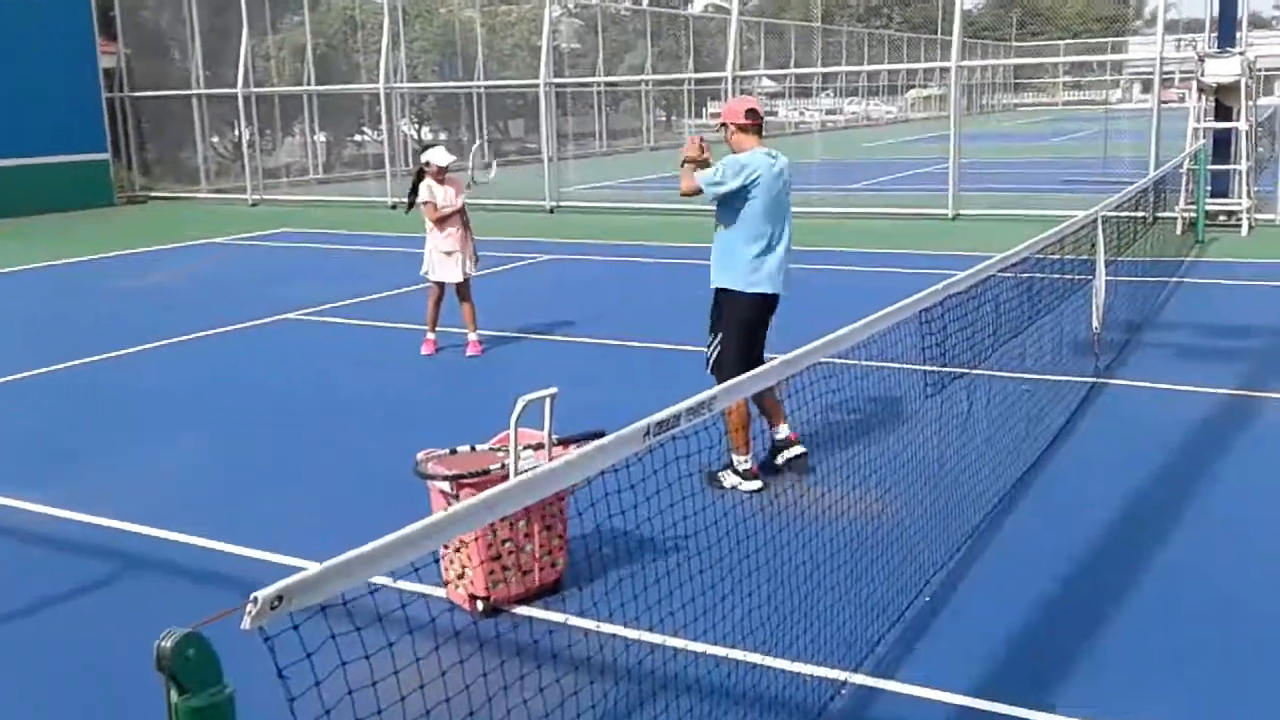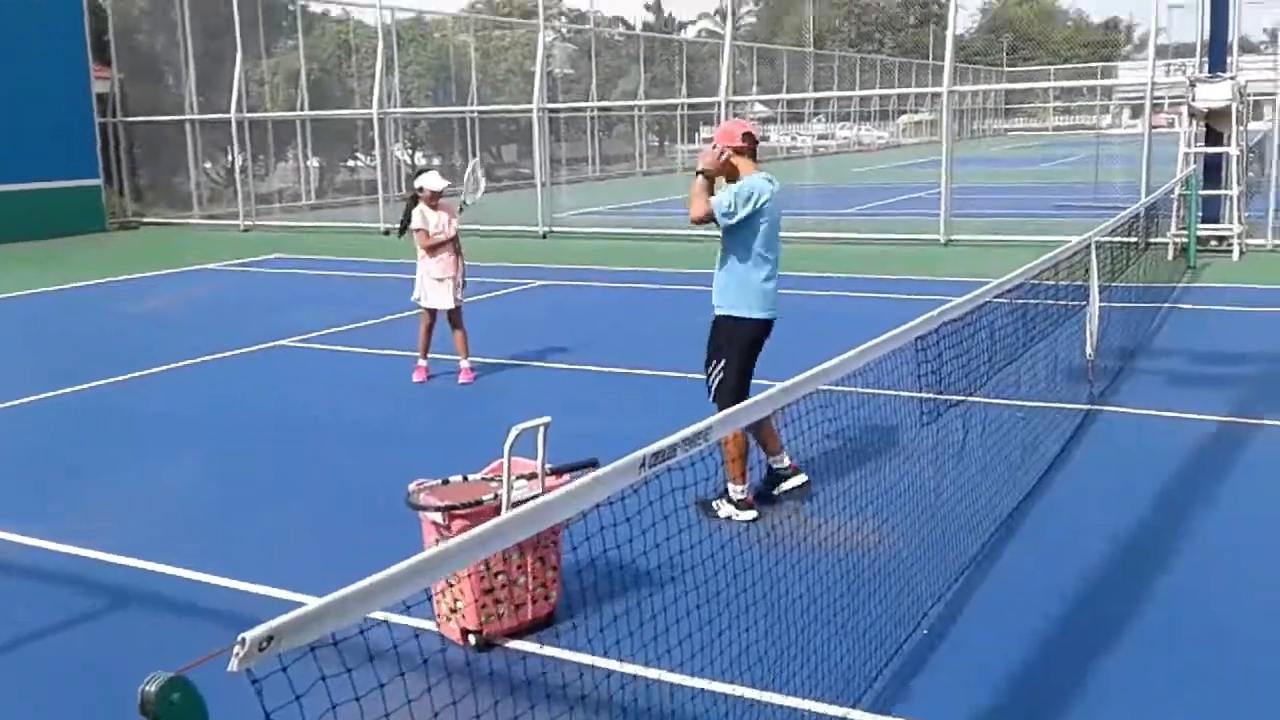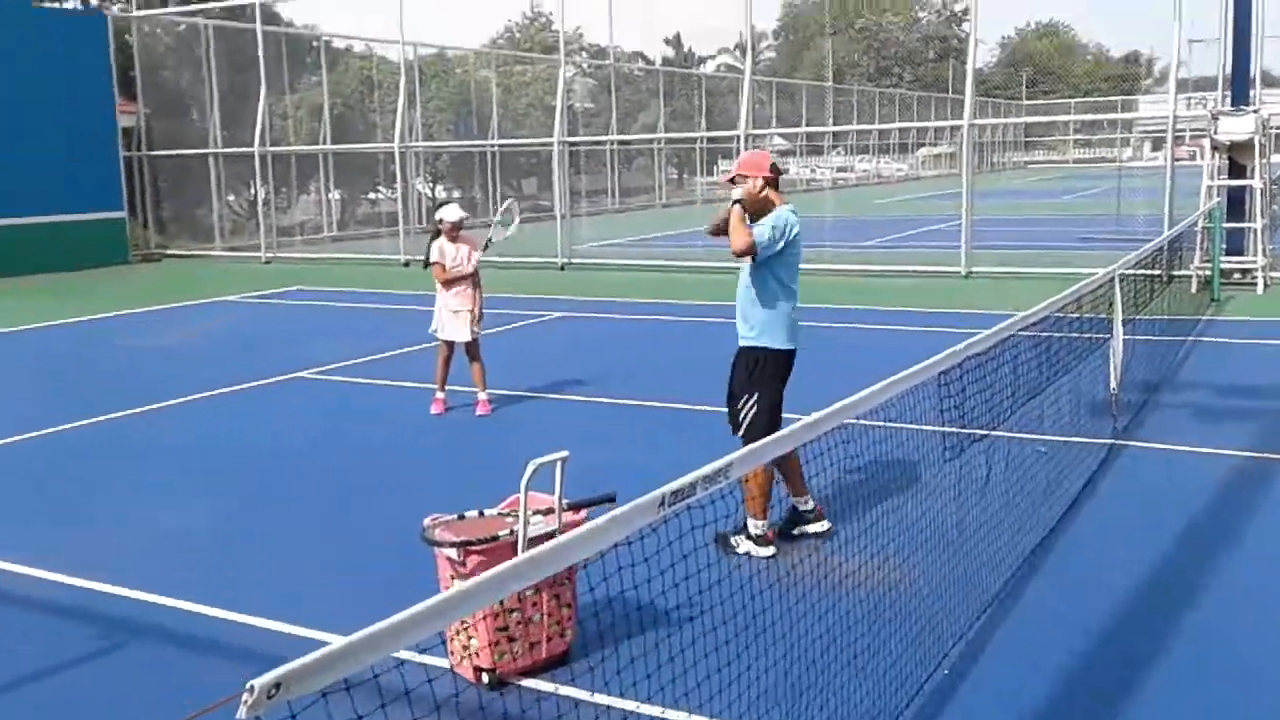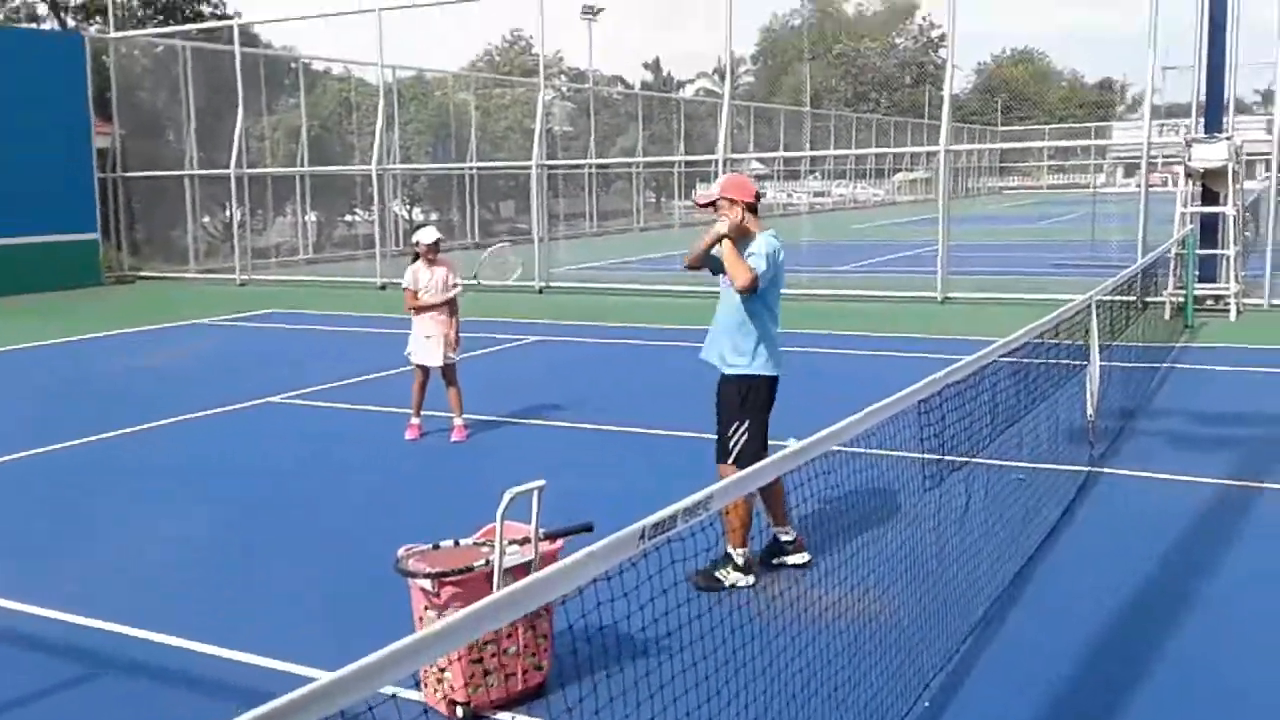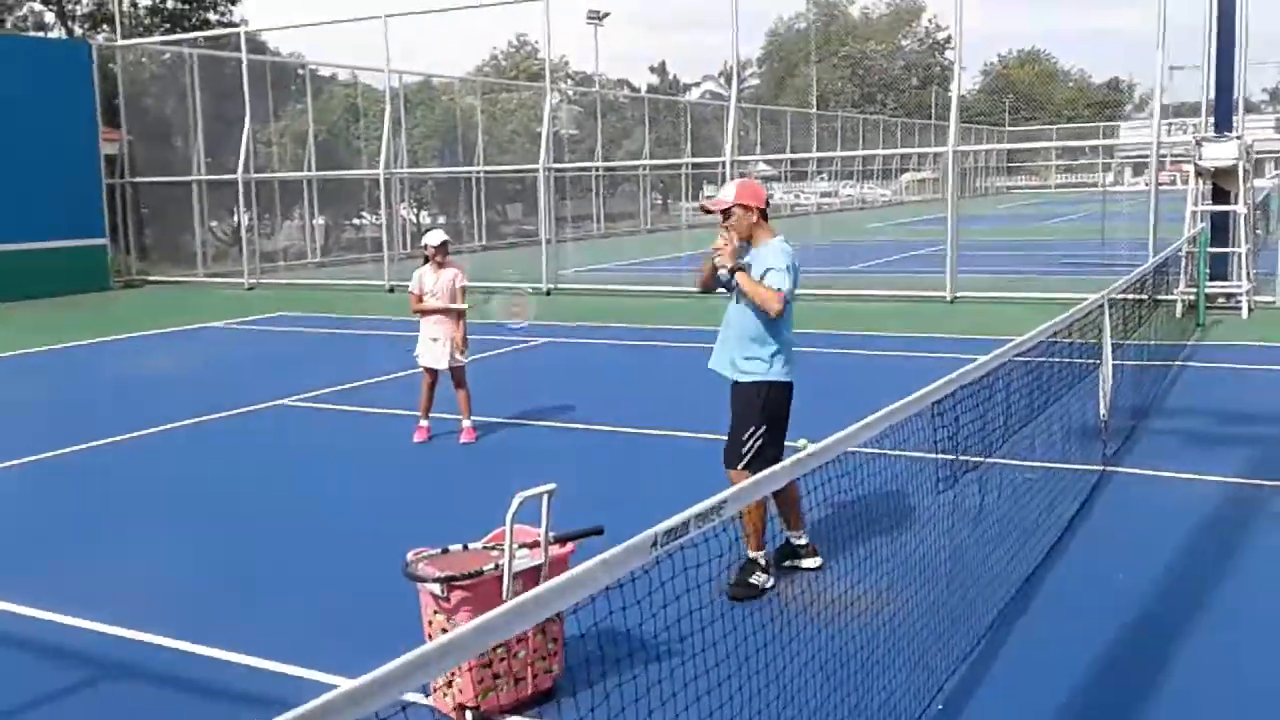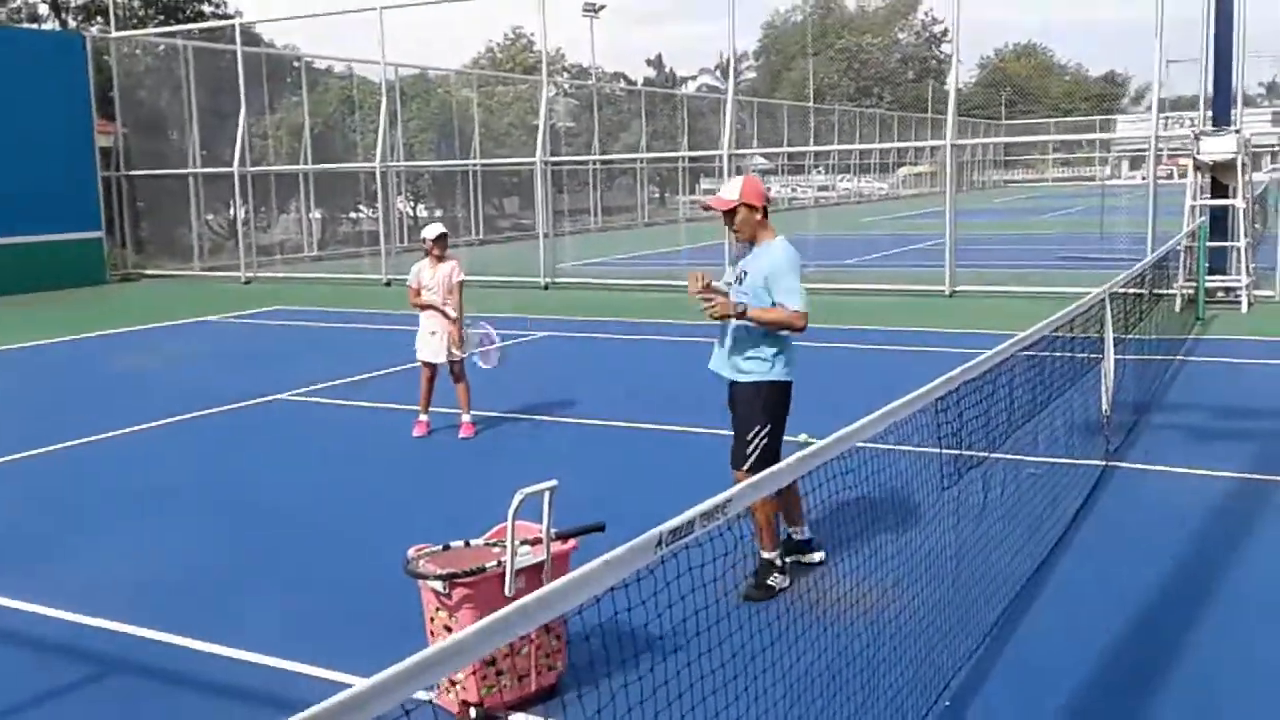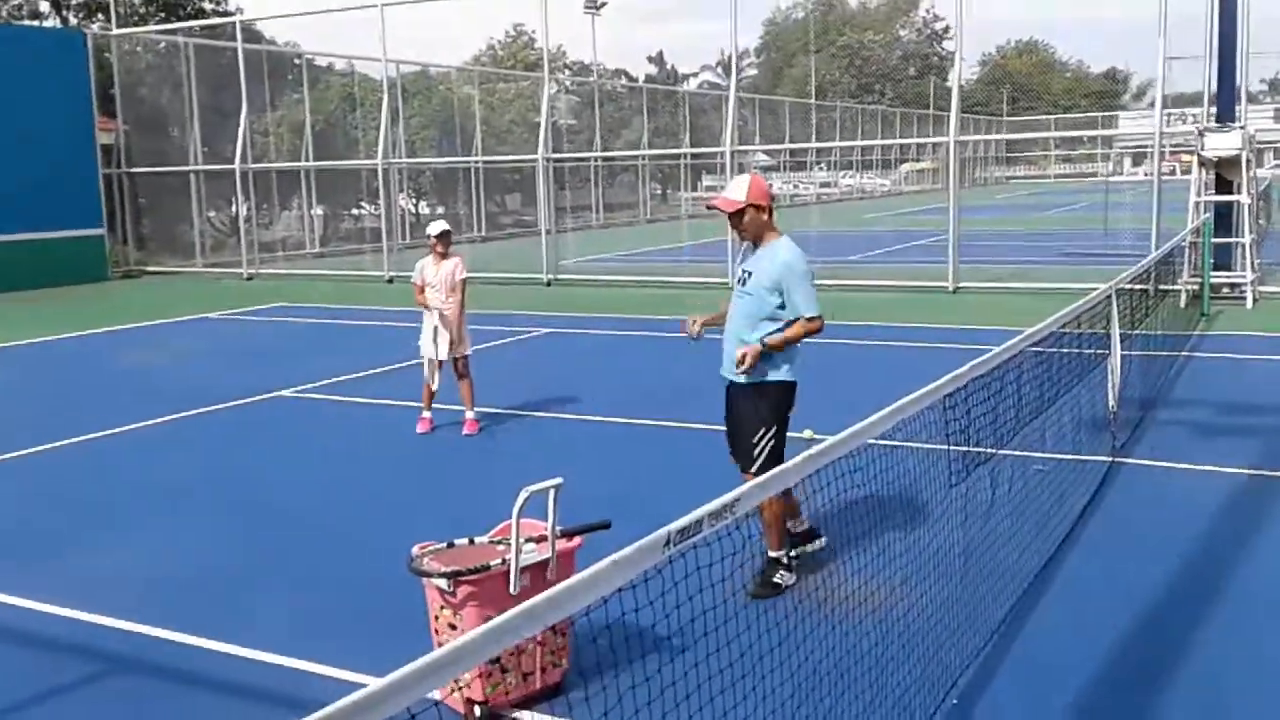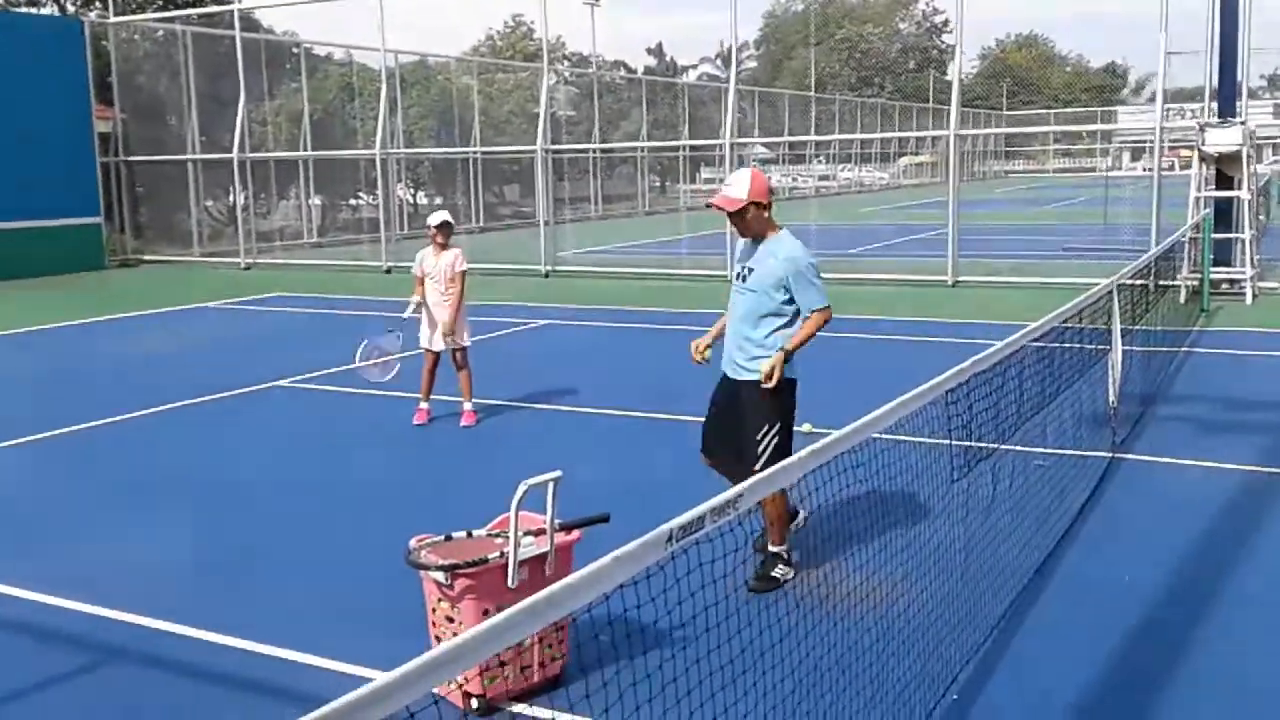
dt=0.1s
person 1, frame 1
left shoulder: (742, 165)
right shoulder: (776, 163)
left elbow: (688, 187)
left wrist: (689, 160)
right wrist: (706, 162)
left hip: (737, 287)
right hip: (767, 286)
left knee: (729, 379)
right knee: (750, 370)
left ankle: (742, 468)
right ankle: (785, 437)
person 1, frame 2
left shoulder: (748, 188)
right shoulder: (756, 186)
left elbow: (698, 214)
right elbow: (706, 202)
left wrist: (703, 173)
right wrist: (712, 176)
left hip: (738, 312)
right hip: (750, 309)
left knee: (727, 405)
right knee: (738, 398)
left ankle: (737, 497)
right ankle: (782, 467)
person 1, frame 3
left shoulder: (779, 220)
right shoulder: (774, 217)
left elbow: (740, 247)
right elbow: (716, 229)
left wrist: (737, 204)
right wrist: (736, 208)
left hip: (764, 344)
right hip: (768, 341)
left knee: (753, 439)
right knee: (765, 433)
left ankle: (757, 533)
right ankle: (805, 509)
person 1, frame 4
left shoulder: (764, 247)
right shoulder: (741, 243)
left elbow: (742, 282)
right elbow: (691, 262)
left wrist: (725, 241)
right wrist: (713, 238)
left hip: (749, 374)
right hip: (740, 370)
left knee: (732, 466)
right knee: (755, 462)
left ankle: (736, 561)
right ankle: (787, 541)
person 1, frame 5
left shoulder: (777, 254)
right shoulder: (748, 253)
left elbow: (774, 305)
right elbow: (705, 284)
left wrist: (736, 271)
right wrist: (719, 258)
left hip: (763, 379)
right hip: (751, 376)
left knee: (741, 471)
right knee: (769, 466)
left ankle: (757, 563)
right ankle: (800, 545)
person 1, frame 6
left shoulder: (781, 257)
right shoulder: (749, 252)
left elbow: (797, 319)
right elbow: (736, 300)
left wrist: (740, 310)
right wrist: (710, 292)
left hip: (765, 380)
right hip: (741, 376)
left knee: (748, 473)
right knee: (767, 468)
left ankle: (773, 563)
right ankle: (802, 540)
person 1, frame 7
left shoulder: (788, 258)
right shoulder: (751, 251)
left elbow: (813, 322)
left wrist: (763, 347)
right wrist: (709, 319)
left hip: (768, 382)
right hip: (741, 380)
left knee: (758, 474)
right knee: (765, 468)
left ankle: (779, 562)
right ankle: (801, 531)
person 1, frame 8
left shoulder: (791, 255)
right shoulder: (745, 245)
left elbow: (821, 314)
left wrist: (783, 353)
right wrist: (712, 335)
left hip: (767, 382)
right hip: (732, 374)
left knee: (765, 472)
right knee: (717, 457)
left ankle: (778, 555)
right ankle: (785, 512)
person 2, frame 1
left shoulder: (455, 183)
right shoulder: (426, 187)
left elbow: (463, 216)
right elbow: (434, 217)
left wrist: (471, 243)
right wrist: (455, 207)
left hip: (460, 246)
right hip: (439, 248)
left knee: (464, 294)
right knee: (436, 294)
left ankle: (473, 338)
right ankle: (430, 337)
person 2, frame 2
left shoulder: (447, 210)
right shoulder: (418, 213)
left elbow: (456, 243)
right elbow: (425, 244)
left wrist: (461, 271)
right wrist: (448, 235)
left hip: (450, 273)
right hip: (430, 274)
left knee: (456, 320)
right knee: (427, 321)
left ankle: (465, 365)
right ankle: (421, 364)
person 2, frame 3
left shoulder: (469, 243)
right shoulder: (438, 246)
left elbow: (475, 277)
right elbow: (441, 278)
left wrist: (478, 304)
right wrist: (466, 271)
left hip: (469, 306)
right hip: (448, 307)
left knee: (474, 353)
right knee: (445, 353)
left ankle: (483, 397)
right ankle: (440, 397)
person 2, frame 4
left shoulder: (446, 268)
right shoulder: (413, 271)
left elbow: (453, 302)
right elbow: (410, 304)
left wrist: (454, 329)
right wrist: (438, 300)
left hip: (444, 331)
right hip: (422, 332)
left knee: (450, 378)
right knee: (420, 378)
left ankle: (458, 423)
right ankle: (414, 422)
person 2, frame 5
left shoulder: (455, 270)
right shoulder: (420, 274)
left elbow: (460, 305)
right elbow: (415, 307)
left wrist: (461, 331)
right wrist: (442, 306)
left hip: (452, 333)
right hip: (430, 335)
left knee: (459, 380)
right knee: (429, 380)
left ankle: (467, 425)
right ankle: (423, 424)
person 2, frame 6
left shoulder: (453, 265)
right shoulder: (418, 268)
left elbow: (457, 299)
right elbow: (413, 299)
left wrist: (457, 327)
right wrist: (435, 303)
left hip: (451, 328)
right hip: (429, 329)
left knee: (458, 374)
right knee: (428, 375)
left ankle: (466, 419)
right ankle: (422, 419)
person 2, frame 7
left shoulder: (456, 262)
right shoulder: (422, 265)
left elbow: (460, 297)
right elbow: (418, 297)
left wrist: (457, 326)
right wrist: (432, 304)
left hip: (454, 324)
right hip: (433, 325)
left knee: (462, 371)
right knee: (431, 372)
left ankle: (470, 416)
right ankle: (426, 415)
person 2, frame 8
left shoulder: (456, 254)
right shoulder: (422, 256)
left elbow: (459, 289)
right elbow: (420, 286)
left wrist: (452, 318)
right wrist: (417, 297)
left hip: (454, 317)
right hip: (432, 317)
left knee: (462, 362)
right knee: (430, 364)
left ankle: (468, 408)
right ankle: (423, 406)
